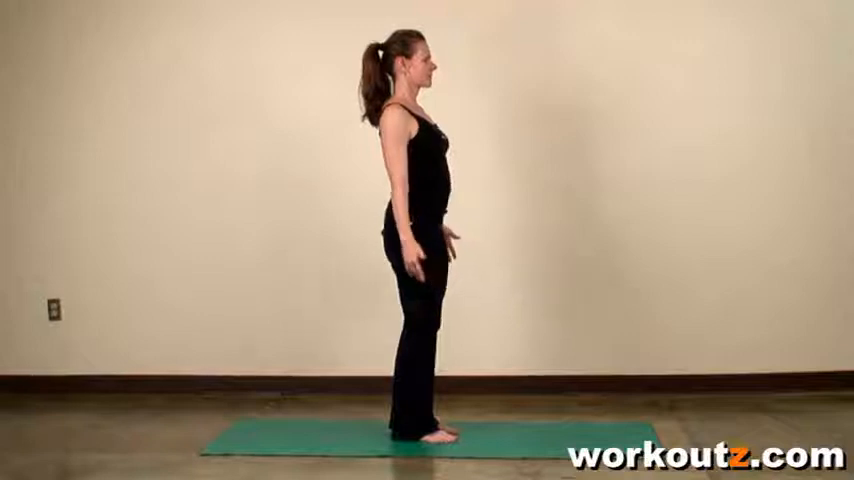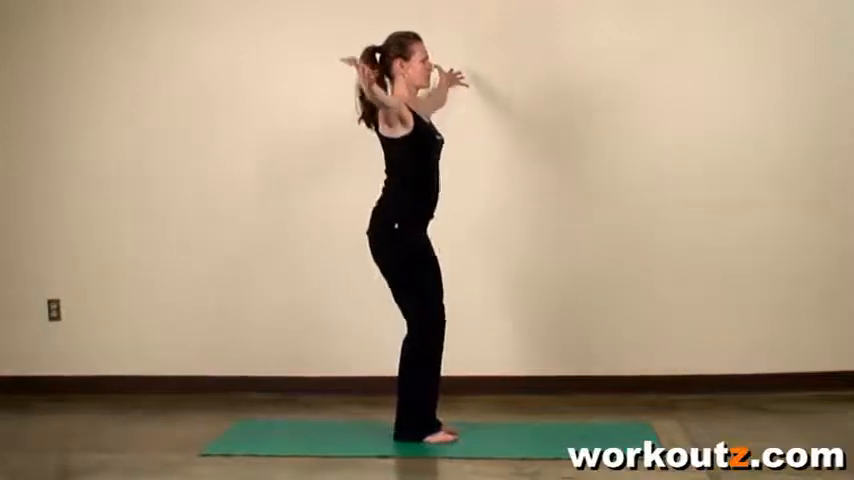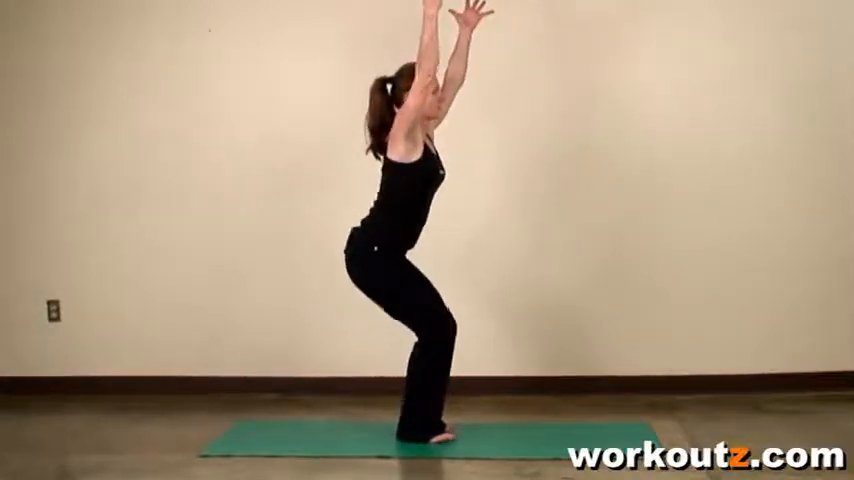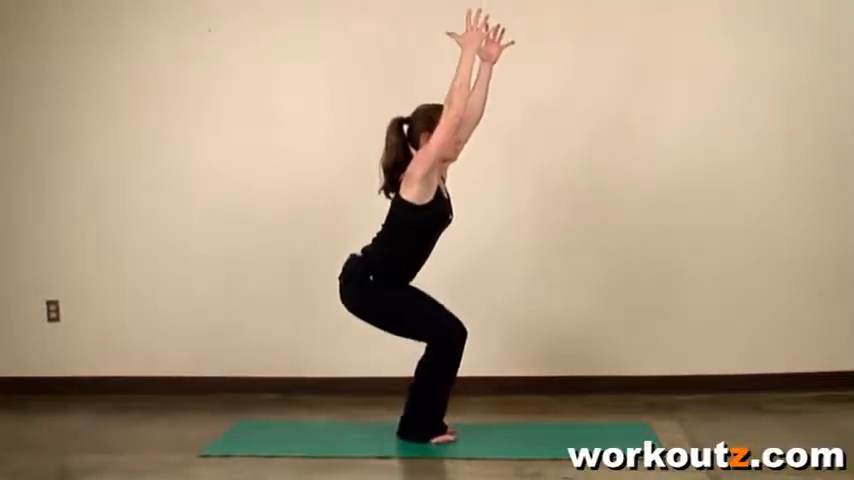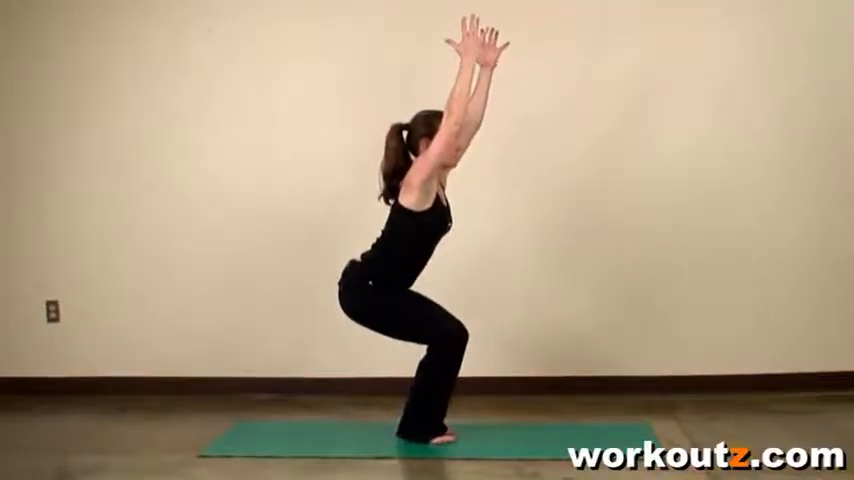
dt=1s
person 1, frame 1
left shoulder: (414, 111)
right shoulder: (395, 115)
right elbow: (399, 182)
right wrist: (406, 239)
left hip: (428, 230)
right hip: (412, 232)
left knee: (426, 326)
right knee: (419, 326)
left ankle: (418, 418)
right ankle: (411, 424)
person 1, frame 2
left shoulder: (415, 109)
right shoulder: (393, 111)
left elbow: (434, 100)
right elbow: (378, 98)
left wrist: (446, 83)
right wrist: (367, 83)
left hip: (410, 230)
right hip: (394, 231)
left knee: (430, 324)
right knee: (424, 324)
left ankle: (422, 420)
right ankle: (413, 425)
person 1, frame 3
left shoulder: (424, 133)
right shoulder: (403, 134)
left elbow: (453, 81)
right elbow: (425, 72)
left hip: (384, 254)
right hip: (371, 255)
left knee: (439, 329)
right knee: (436, 329)
left ankle: (424, 421)
right ankle: (417, 426)
person 1, frame 4
left shoulder: (437, 173)
right shoulder: (418, 174)
left elbow: (470, 117)
right elbow: (454, 111)
left wrist: (487, 62)
right wrist: (468, 52)
left hip: (381, 282)
right hip: (365, 284)
left knee: (450, 335)
right knee: (447, 335)
left ankle: (423, 422)
right ankle: (419, 427)
person 1, frame 5
left shoulder: (437, 179)
right shoulder: (419, 180)
left elbow: (470, 124)
right elbow: (454, 121)
left wrist: (486, 67)
right wrist: (468, 61)
left hip: (381, 287)
right hip: (364, 289)
left knee: (451, 336)
right knee: (449, 337)
left ankle: (424, 423)
right ankle: (419, 427)
